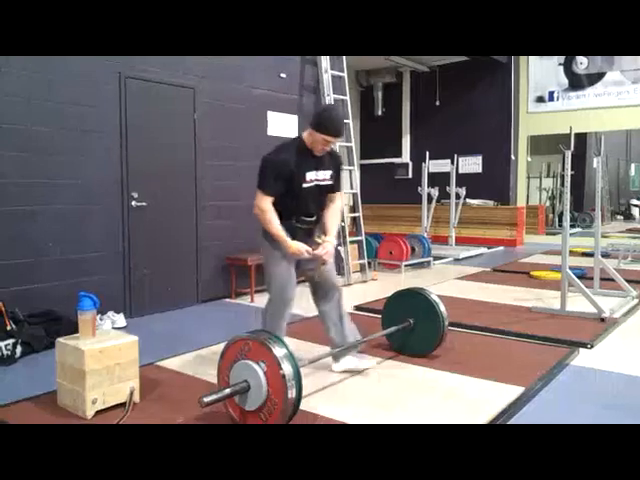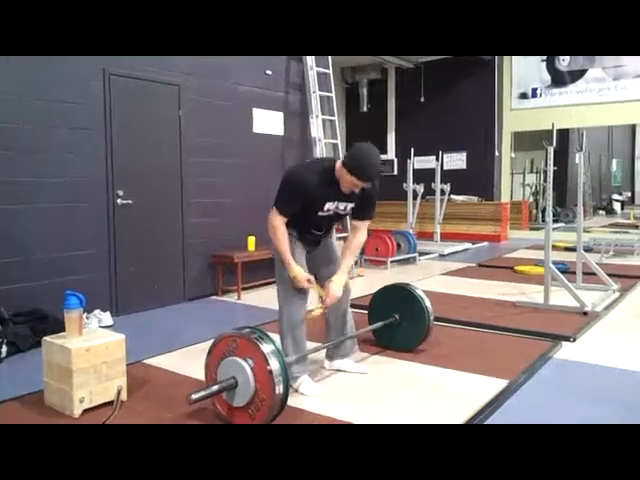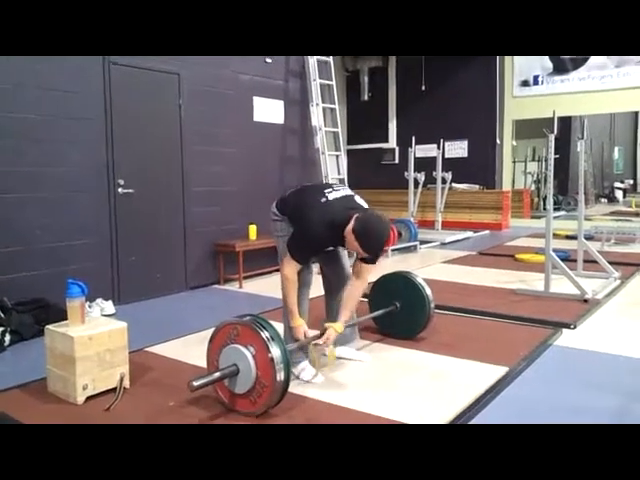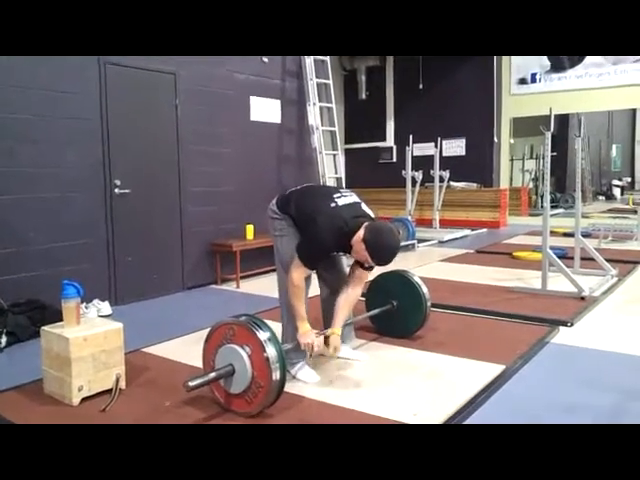
dt=0.7s
person 1, frame 1
left shoulder: (333, 160)
right shoulder: (281, 159)
left elbow: (334, 200)
right elbow: (261, 205)
left wrist: (329, 238)
right wrist: (287, 244)
left hip: (314, 234)
right hip: (282, 236)
left knee: (329, 288)
right knee: (283, 296)
left ankle: (344, 355)
person 1, frame 2
left shoulder: (367, 189)
right shoulder: (304, 178)
left elbow: (358, 233)
right elbow: (275, 221)
left wrist: (340, 276)
right wrist: (292, 268)
left hip: (322, 237)
right hip: (291, 236)
left knee: (339, 292)
right knee: (294, 299)
left ankle: (338, 356)
right ankle: (296, 372)
person 1, frame 3
left shoulder: (371, 232)
right shoulder: (316, 227)
left elbow: (358, 280)
right elbow: (289, 271)
left wrist: (339, 325)
right wrist: (295, 321)
right hip: (288, 218)
left knee: (341, 278)
right knee: (300, 283)
left ankle: (342, 342)
right ankle: (297, 358)
person 1, frame 4
left shoulder: (373, 238)
right shoulder: (326, 232)
left elbow: (354, 286)
right elbow: (296, 277)
left wrist: (336, 331)
right wrist: (304, 327)
left hip: (318, 211)
right hip: (286, 216)
left knee: (337, 278)
right knee: (297, 284)
left ankle: (339, 343)
right ankle: (294, 358)
